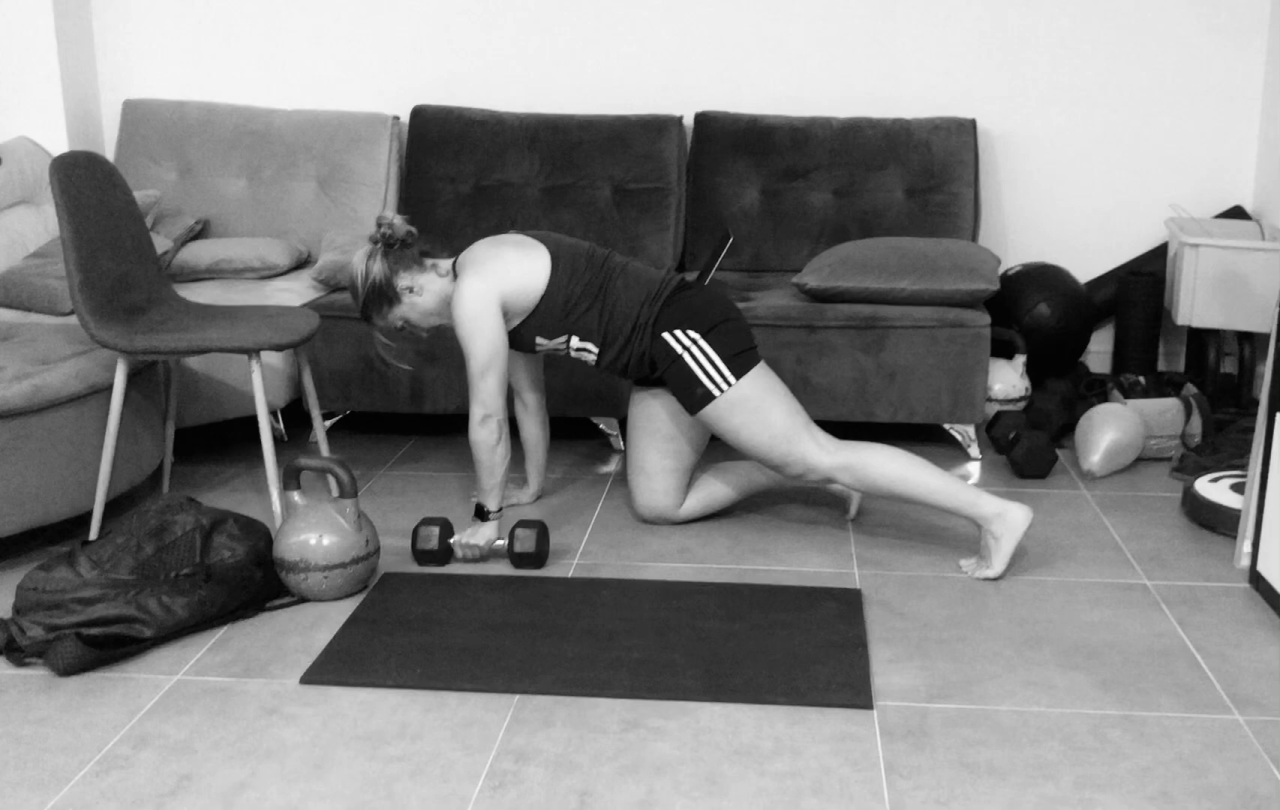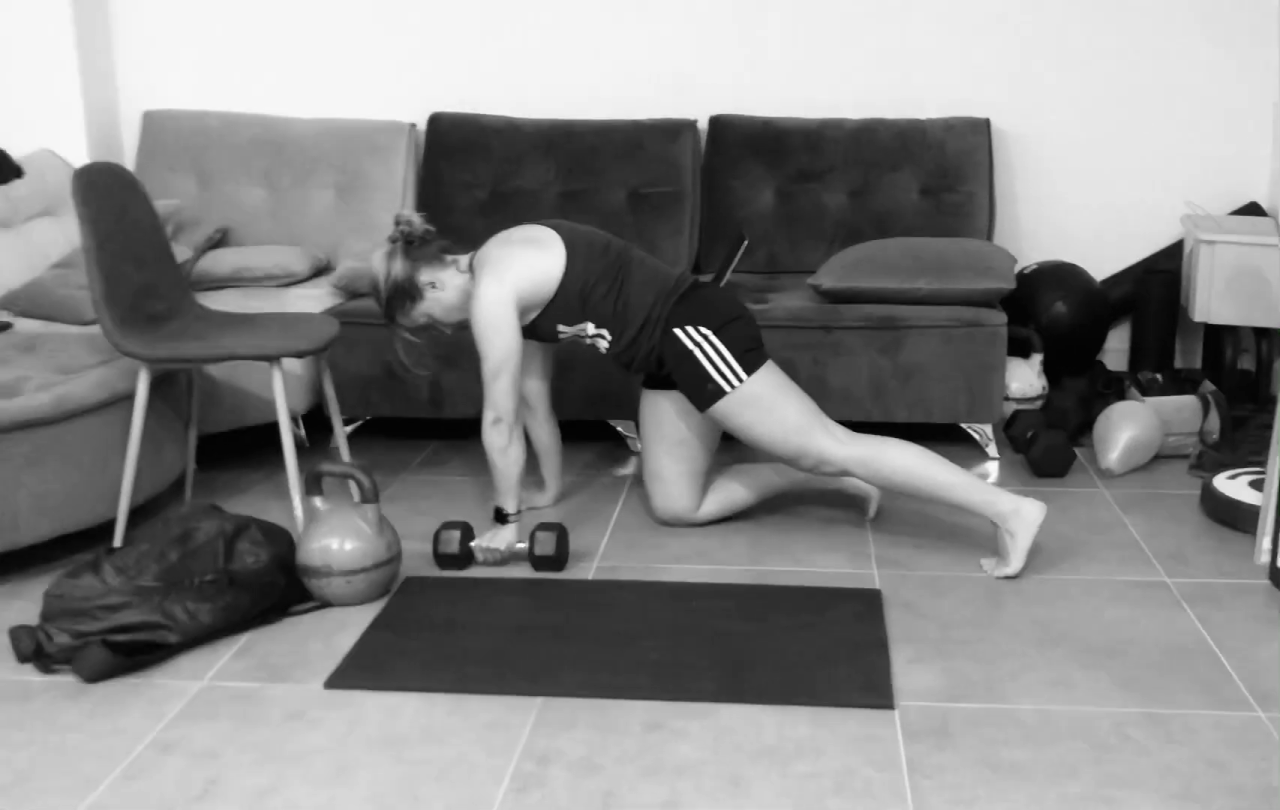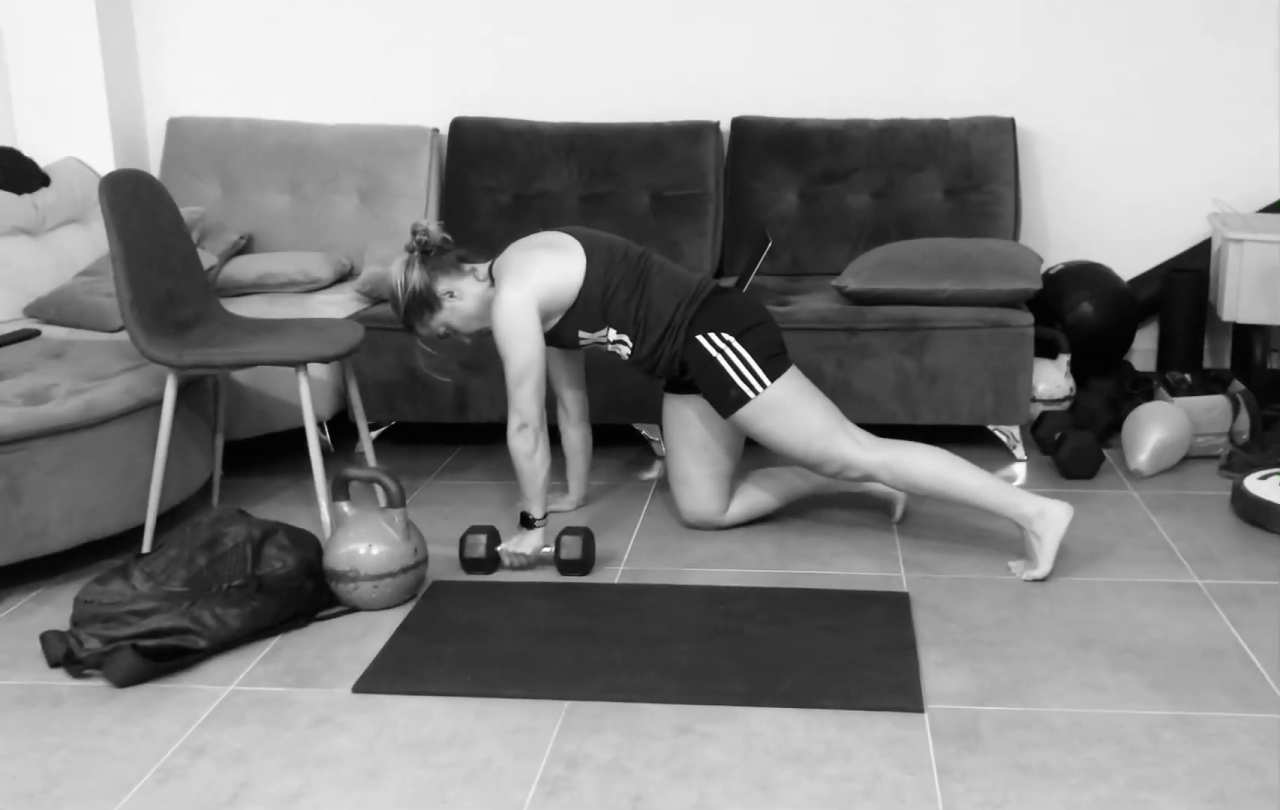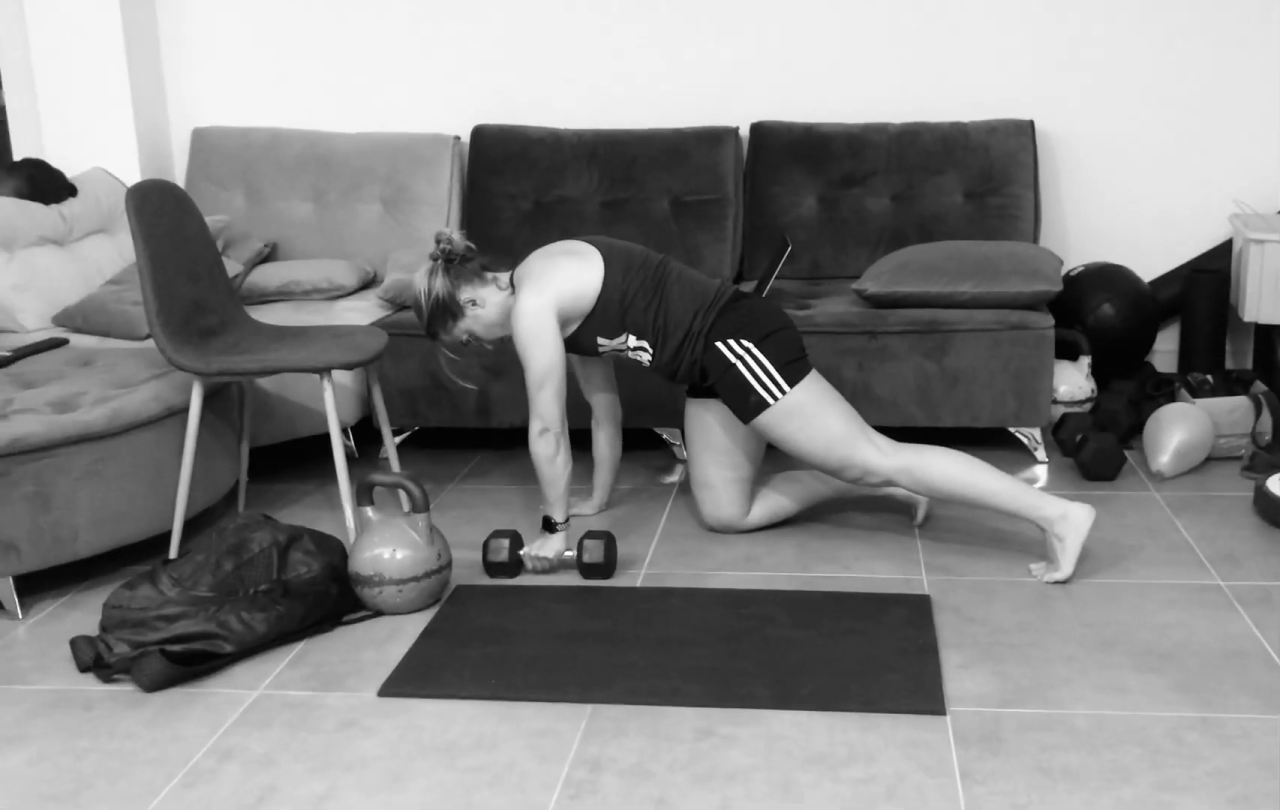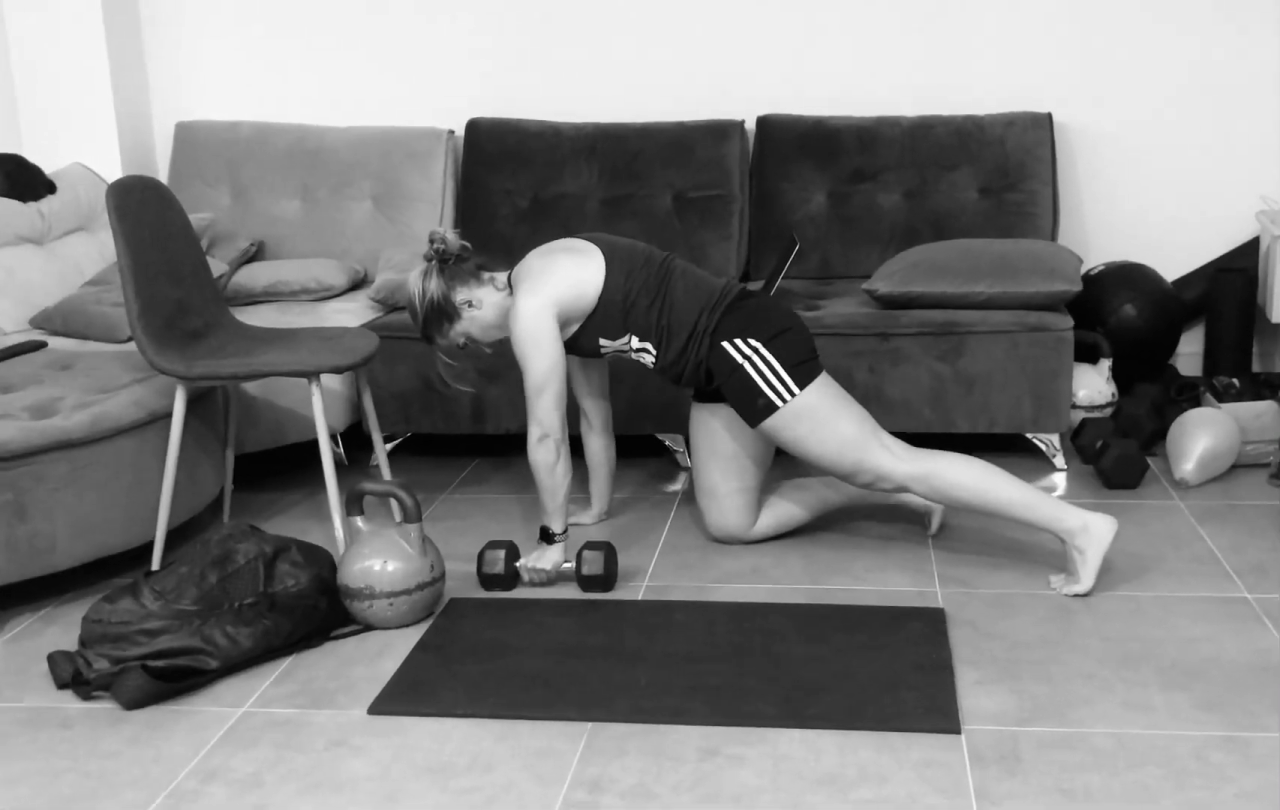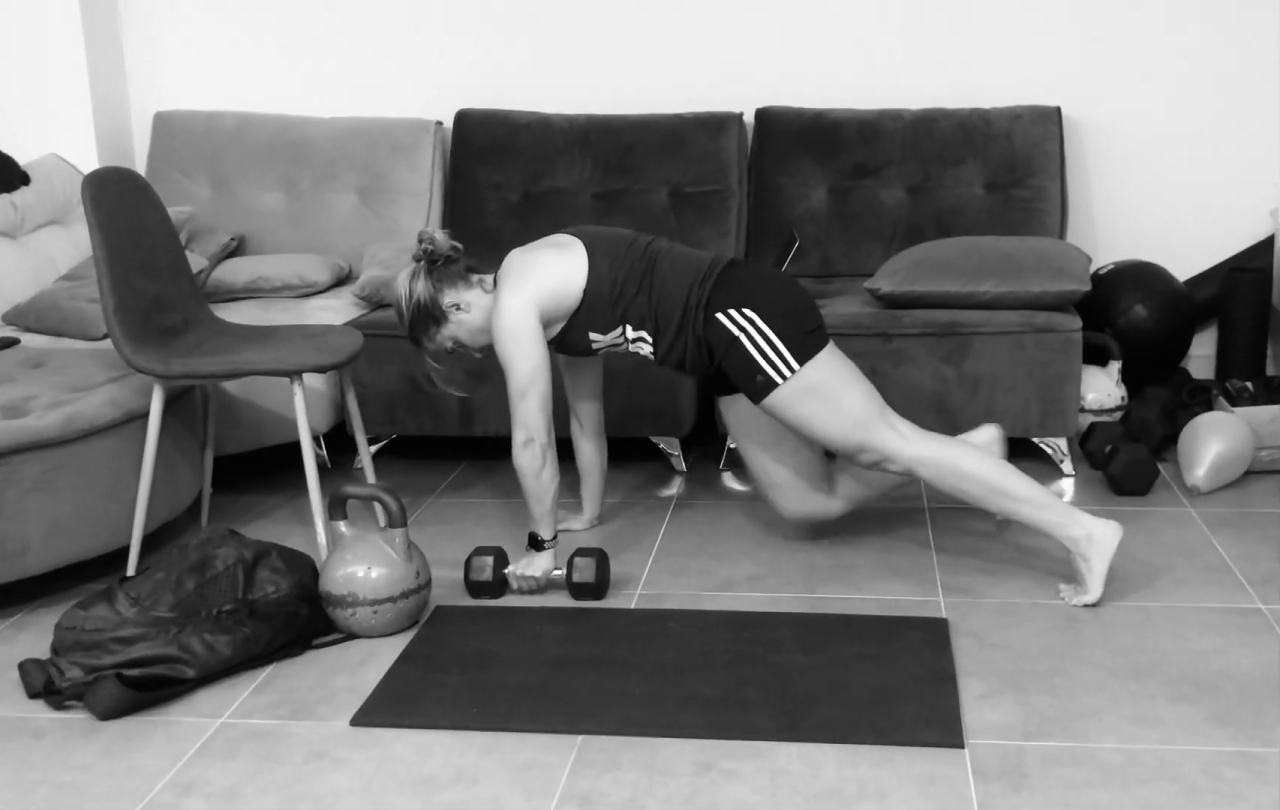
dt=0.4s
person 1, frame 1
left shoulder: (471, 292)
right shoulder: (494, 275)
left elbow: (487, 418)
right elbow: (527, 391)
left wrist: (487, 515)
right wrist: (534, 485)
left hip: (683, 331)
right hip: (662, 350)
left knee: (816, 453)
right knee: (658, 502)
left ankle: (995, 513)
right ankle: (799, 473)
person 1, frame 2
left shoulder: (489, 289)
right shoulder: (510, 272)
left elbow: (500, 418)
right elbow: (533, 392)
left wrist: (505, 518)
right wrist: (550, 488)
left hip: (693, 329)
right hip: (674, 346)
left knee: (827, 445)
right knee: (676, 505)
left ankle: (1008, 510)
right ankle: (826, 478)
person 1, frame 3
left shoulder: (510, 294)
right shoulder: (532, 279)
left elbow: (524, 424)
right elbow: (570, 398)
left wrist: (531, 522)
right wrist: (574, 493)
left hip: (717, 334)
right hip: (695, 351)
left knee: (850, 450)
right knee: (704, 509)
left ankle: (1035, 511)
right ankle: (855, 483)
person 1, frame 4
left shoulder: (530, 302)
right shoulder: (557, 287)
left elbow: (546, 430)
right elbow: (603, 400)
left wrist: (553, 526)
right wrist: (597, 498)
left hip: (737, 339)
right hip: (718, 354)
left knee: (872, 455)
right knee: (726, 513)
left ankle: (1058, 514)
right ankle: (877, 485)
person 1, frame 5
left shoulder: (529, 303)
right shoulder: (556, 289)
left elbow: (546, 434)
right elbow: (594, 405)
left wrist: (551, 536)
right wrist: (596, 508)
left hip: (746, 340)
right hip: (727, 356)
left knee: (884, 458)
right knee: (731, 523)
left ankle: (1077, 524)
right ankle: (890, 490)
person 1, frame 6
left shoulder: (512, 304)
right shoulder: (546, 290)
left elbow: (532, 439)
right elbow: (586, 407)
left wrist: (540, 542)
right wrist: (587, 512)
left hip: (743, 312)
right hip: (739, 320)
left knee: (885, 443)
right knee: (809, 501)
left ankle: (1082, 531)
right ankle: (964, 452)
